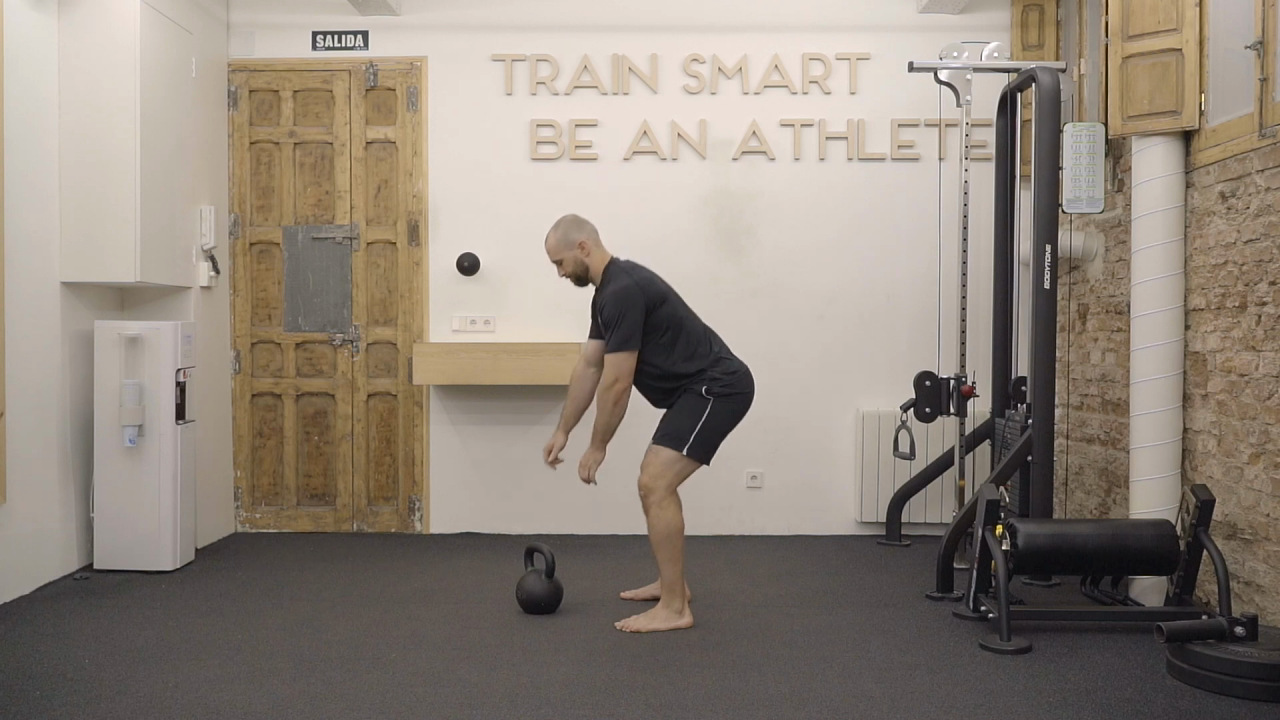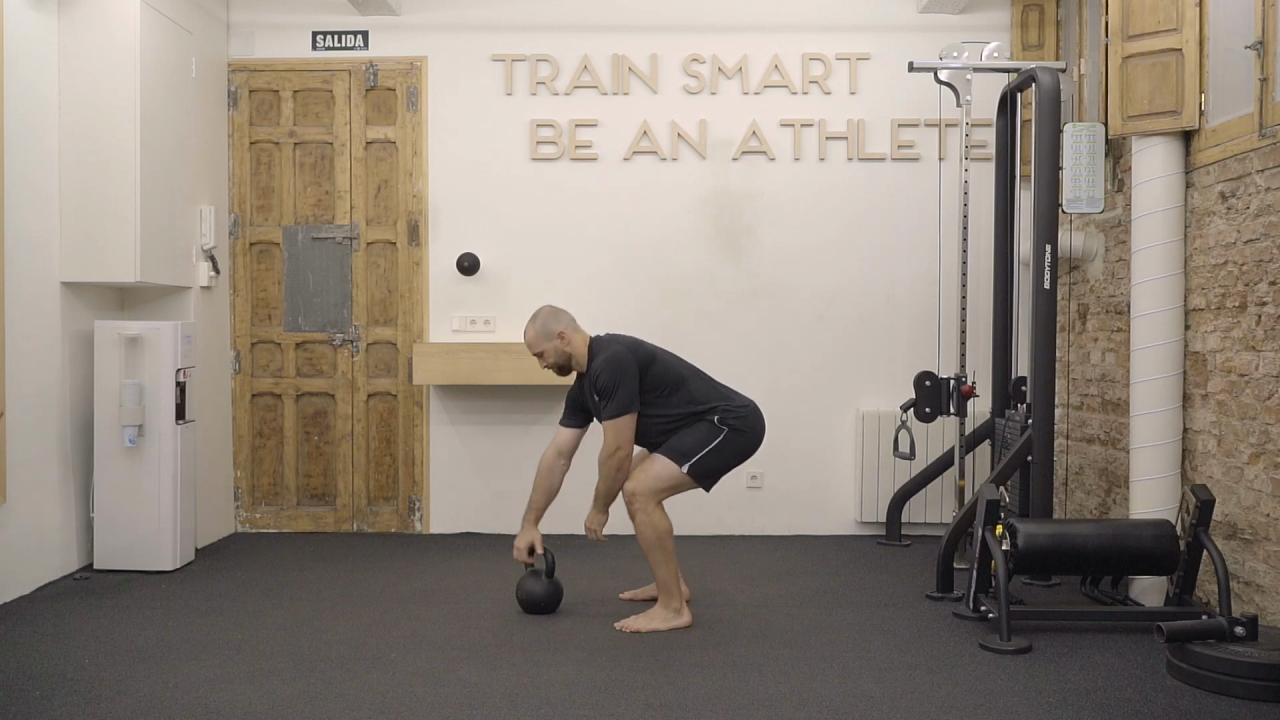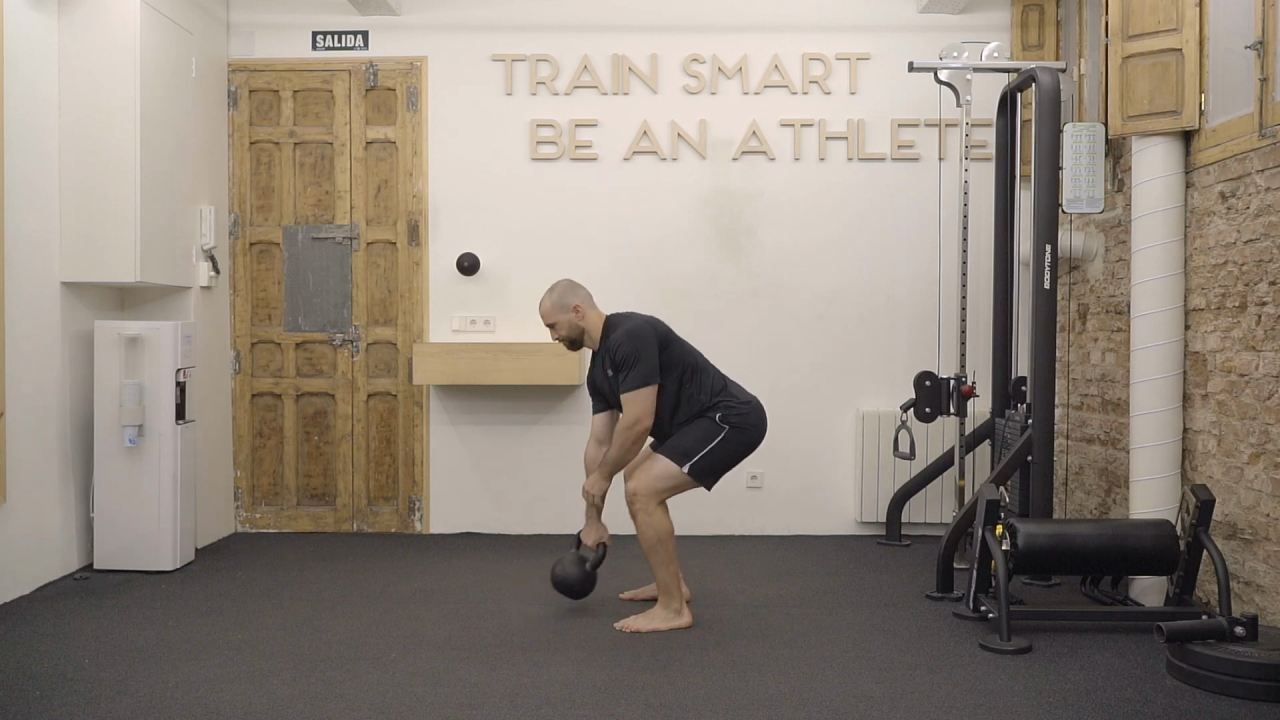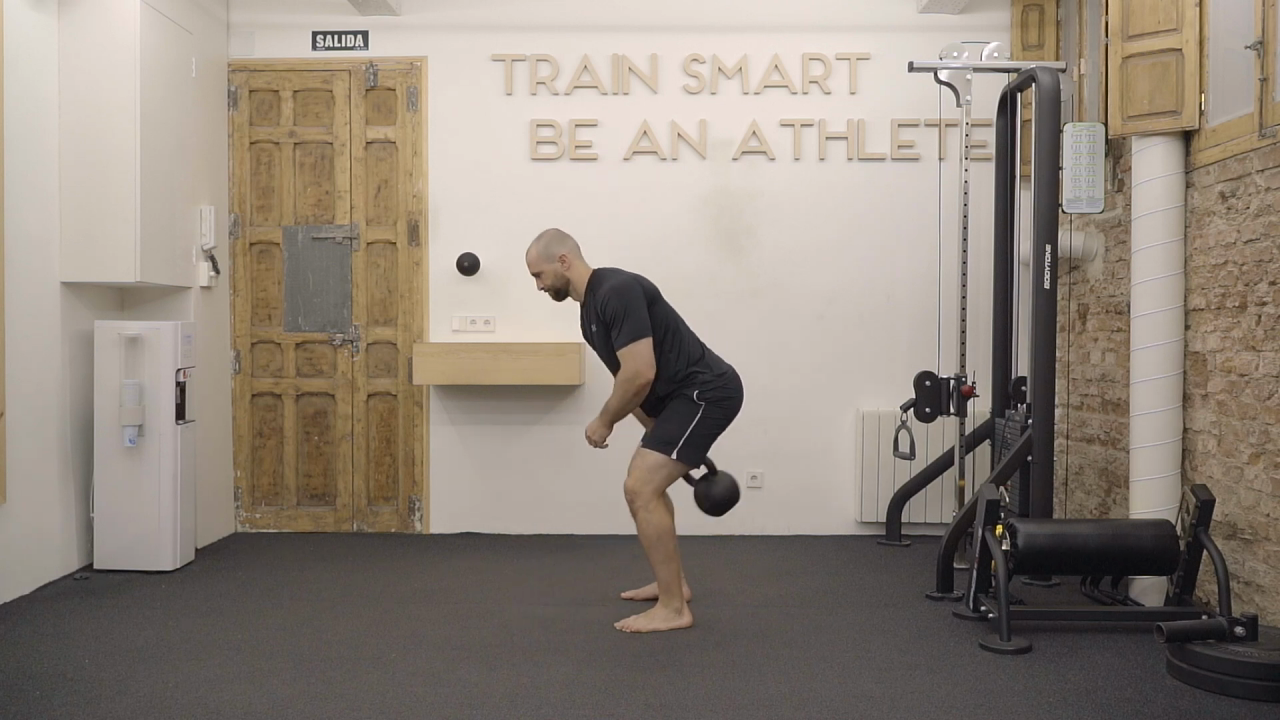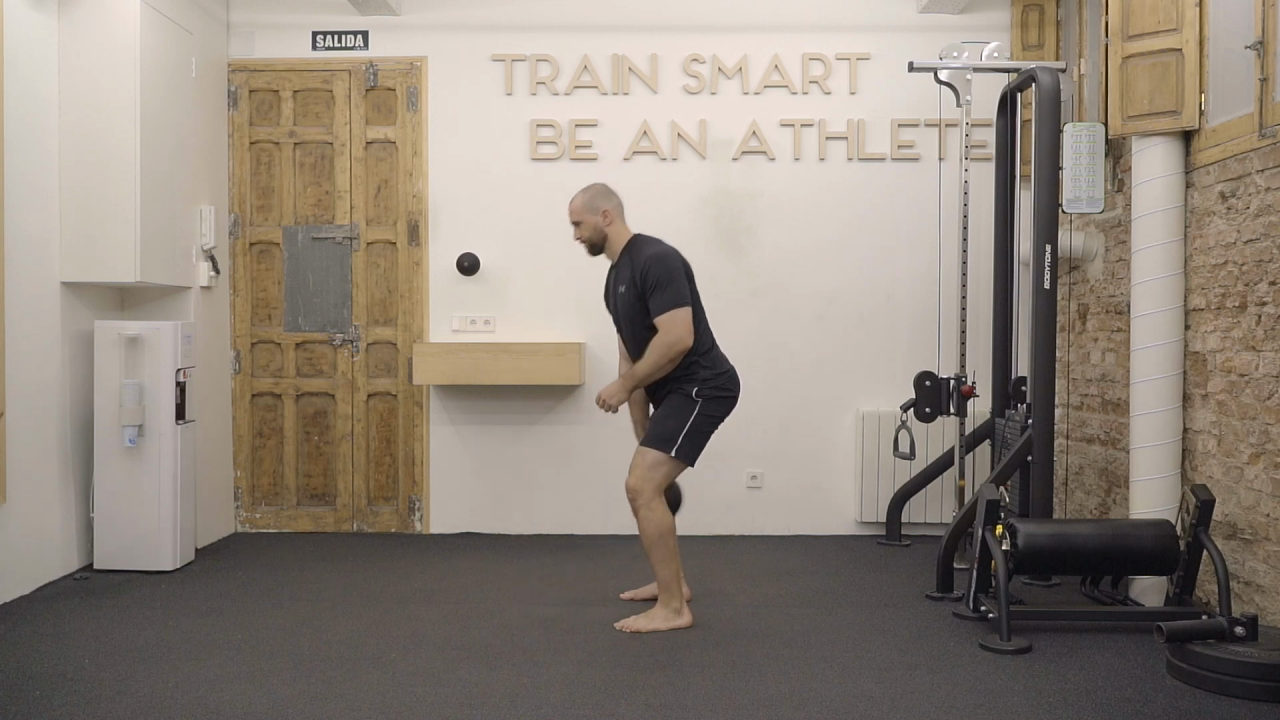
dt=0.4s
person 1, frame 1
left shoulder: (622, 292)
right shoulder: (613, 289)
left elbow: (617, 383)
right elbow: (588, 367)
left wrist: (596, 449)
right wrist: (561, 430)
left hip: (717, 388)
right hip: (703, 385)
left knee: (654, 486)
right knee: (656, 484)
left ankle: (674, 607)
right ankle: (672, 582)
person 1, frame 2
left shoulder: (613, 363)
right shoulder: (585, 384)
left elbow: (618, 451)
right elbow: (557, 456)
left wrist: (599, 510)
right wrist: (530, 523)
left hip: (732, 424)
right hip: (716, 422)
left knee: (639, 491)
right knee: (637, 483)
left ankle: (672, 608)
right ankle: (672, 583)
person 1, frame 3
left shoulder: (632, 336)
right shoulder: (600, 367)
left elbow: (637, 423)
right elbow: (599, 444)
left wrist: (601, 478)
right wrist: (592, 521)
left hip: (732, 420)
right hip: (715, 418)
left knee: (641, 491)
right knee: (639, 482)
left ankle: (672, 607)
right ankle: (672, 584)
person 1, frame 4
left shoulder: (618, 292)
right shoulder: (591, 312)
left elbow: (640, 374)
right elbow: (629, 381)
left wrist: (603, 423)
right wrist: (659, 446)
left hip: (705, 393)
right hip: (689, 393)
left knee: (640, 488)
right knee: (645, 482)
left ankle: (672, 607)
right ankle: (672, 582)
person 1, frame 5
left shoulder: (655, 260)
right shoulder: (617, 277)
left elbow: (677, 340)
right elbow: (632, 354)
left wrist: (623, 388)
right wrist: (641, 424)
left hip: (701, 387)
right hip: (684, 390)
left knee: (640, 485)
right knee: (647, 480)
left ankle: (672, 608)
right ankle: (672, 582)
